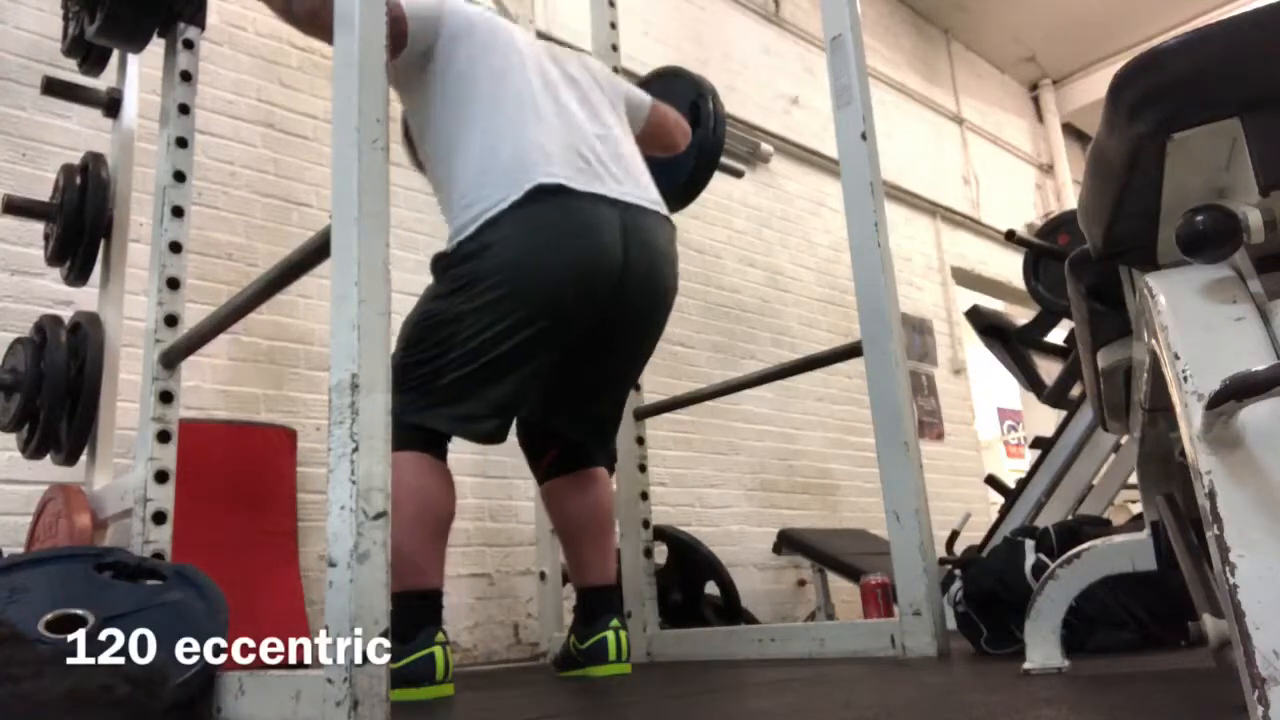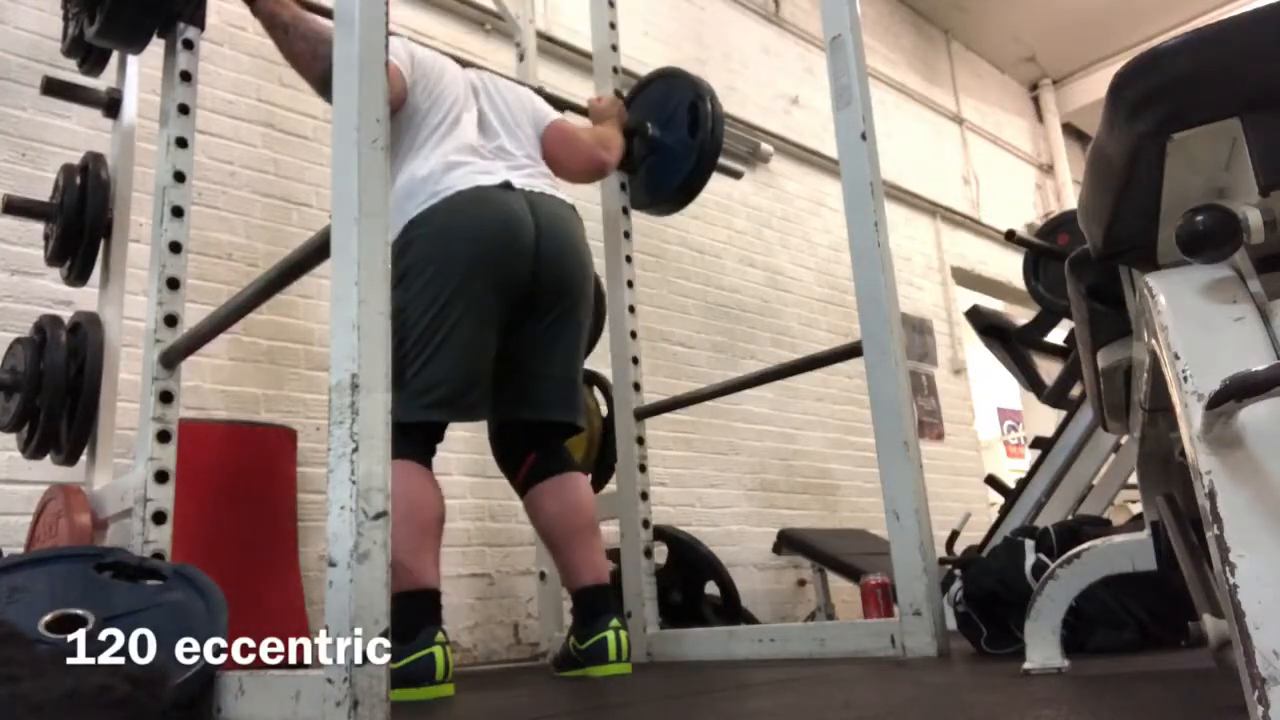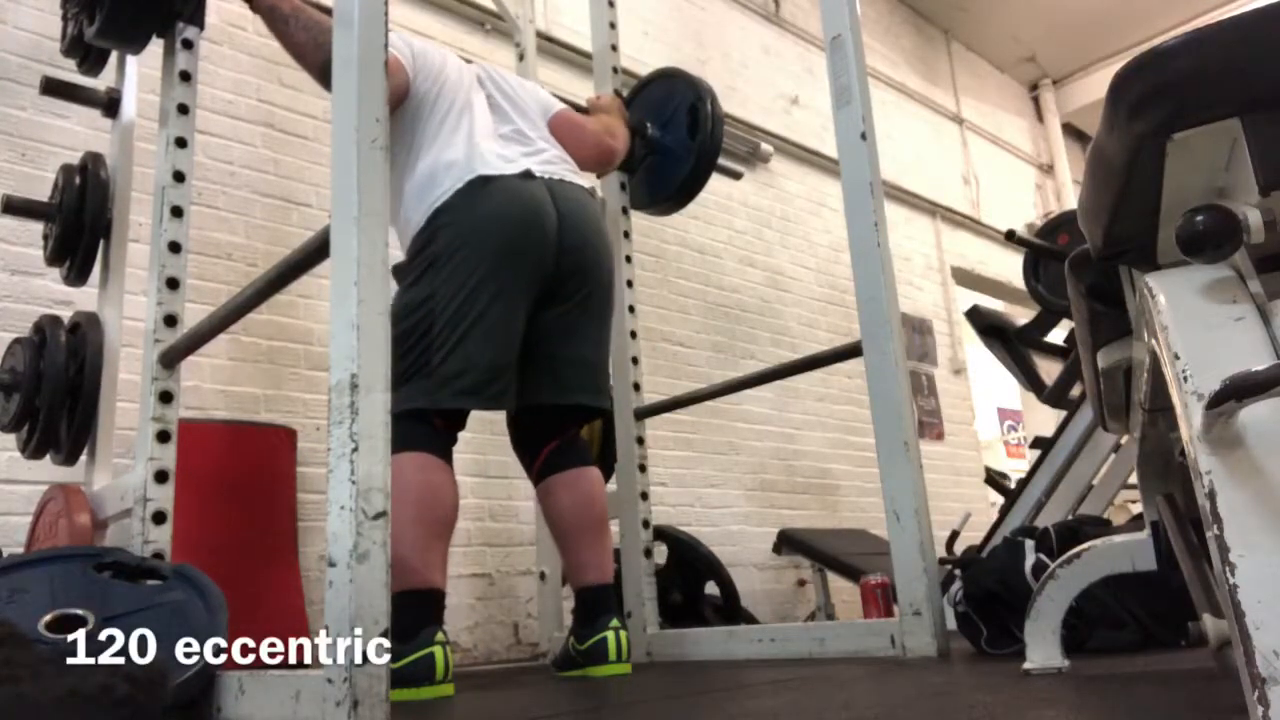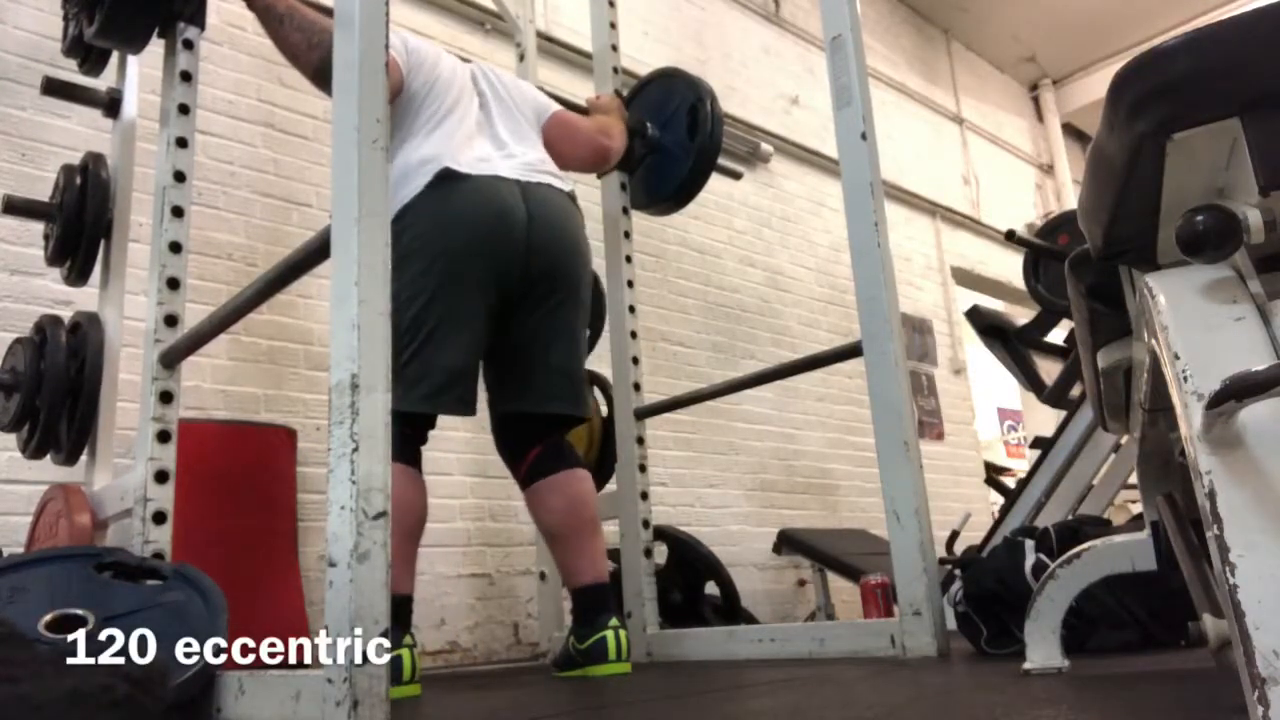
dt=1s
person 1, frame 1
right shoulder: (569, 60)
right elbow: (675, 133)
left hip: (537, 235)
right hip: (646, 247)
left knee: (410, 419)
right knee: (563, 436)
left ankle: (415, 642)
right ankle: (602, 625)
person 1, frame 2
right shoulder: (507, 90)
right elbow: (592, 158)
right wrist: (611, 121)
left hip: (458, 227)
right hip: (557, 234)
left knee: (400, 430)
right knee: (534, 442)
left ankle: (415, 640)
right ankle: (599, 626)
person 1, frame 3
right shoulder: (507, 81)
right elbow: (602, 147)
right wrist: (613, 113)
left hip: (481, 214)
right hip: (578, 219)
left knee: (414, 417)
right knee: (551, 431)
left ankle: (416, 638)
right ankle: (600, 626)
person 1, frame 4
right shoulder: (503, 81)
right elbow: (597, 148)
right wrist: (612, 113)
left hip: (453, 212)
right hip: (552, 222)
left knee: (390, 423)
right knee: (536, 436)
left ankle: (388, 640)
right ankle: (599, 623)
